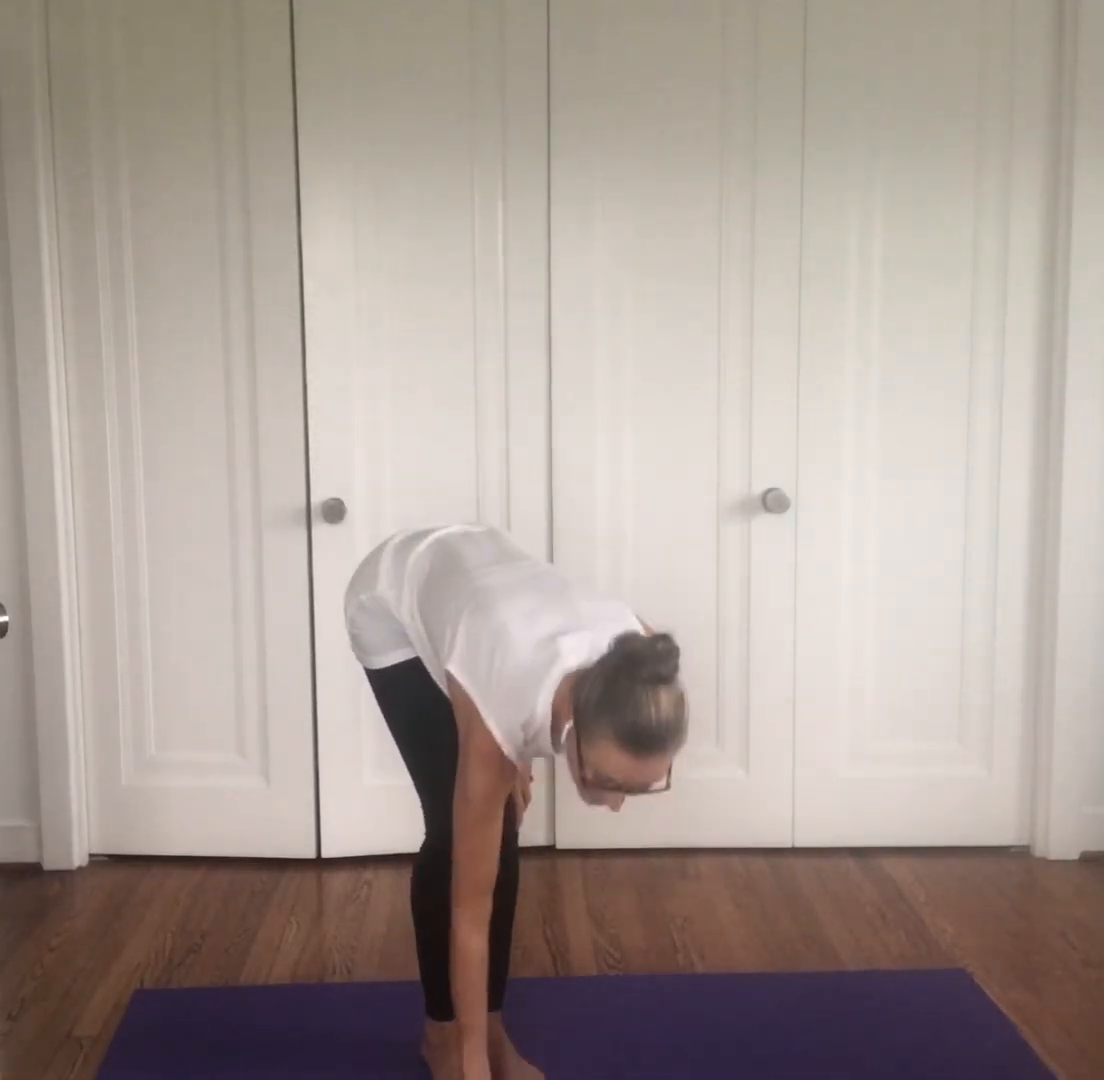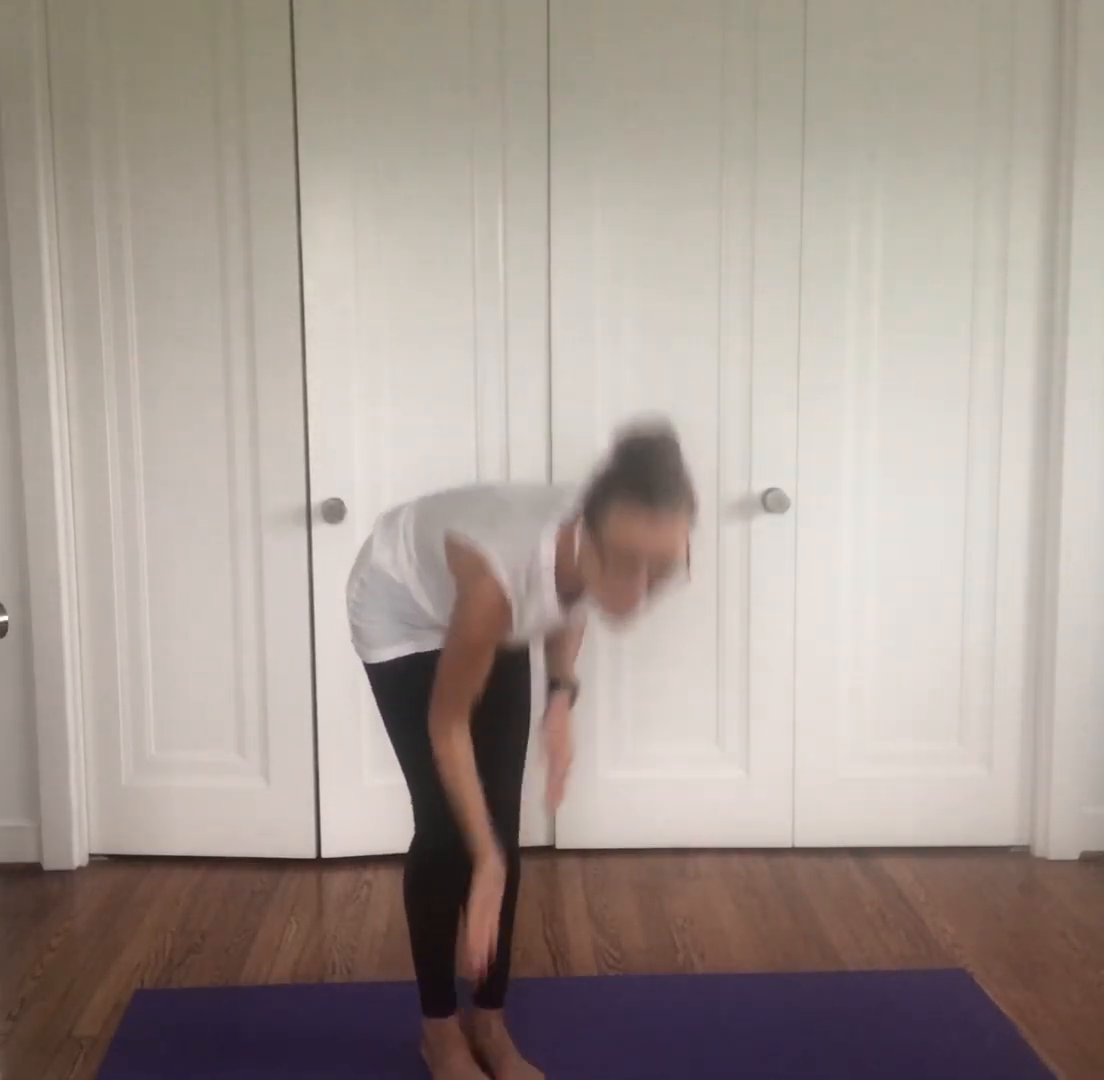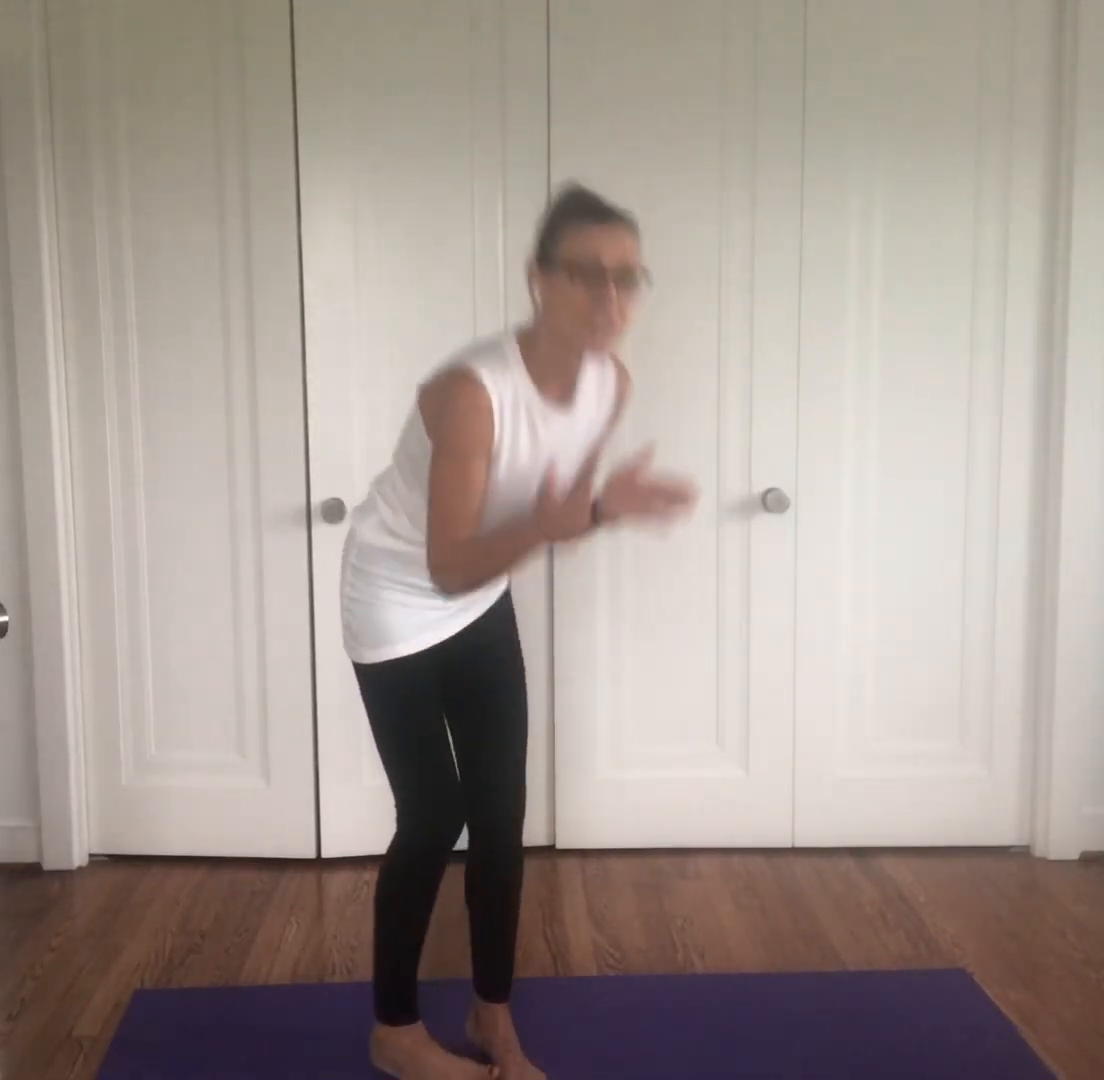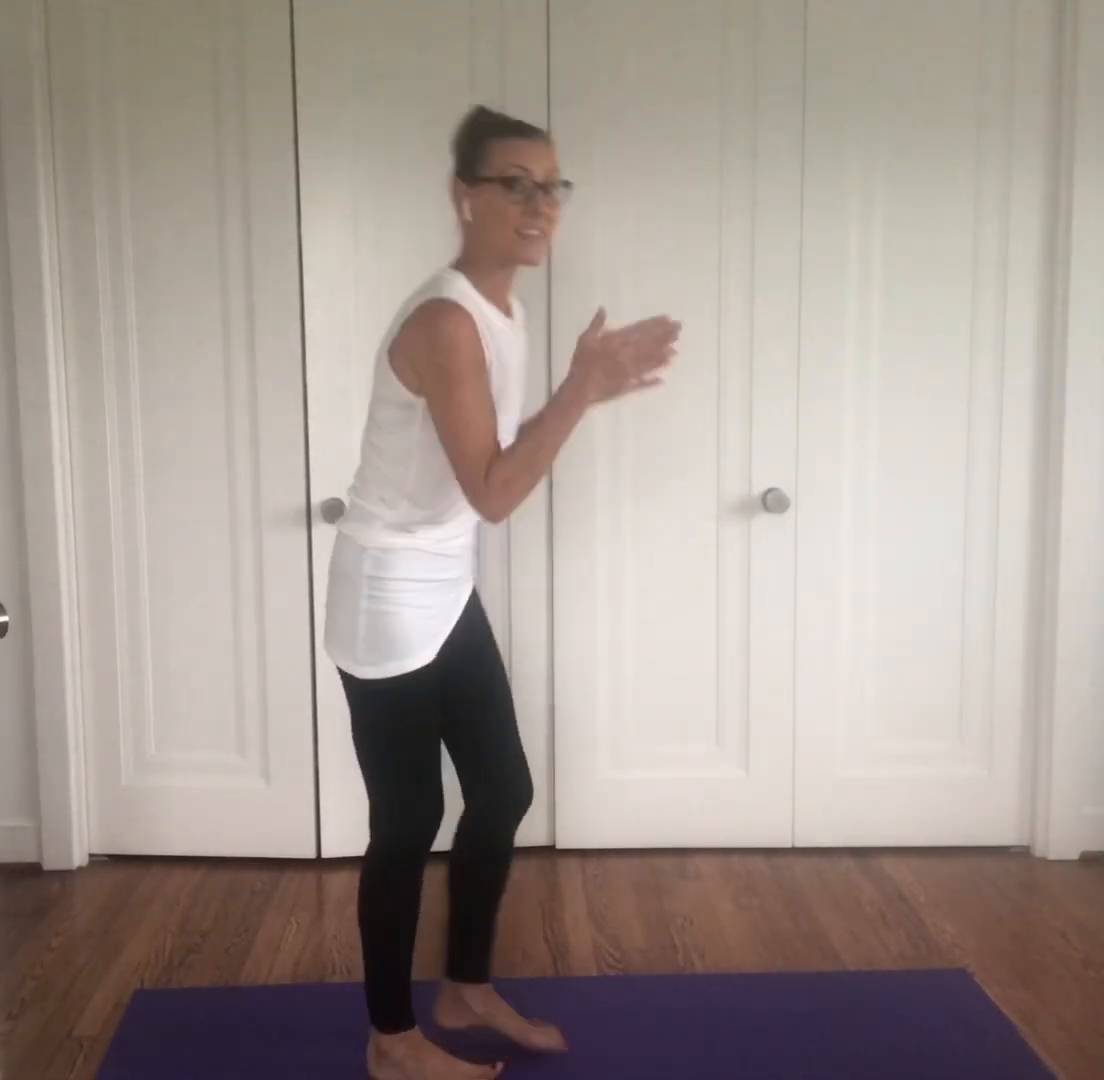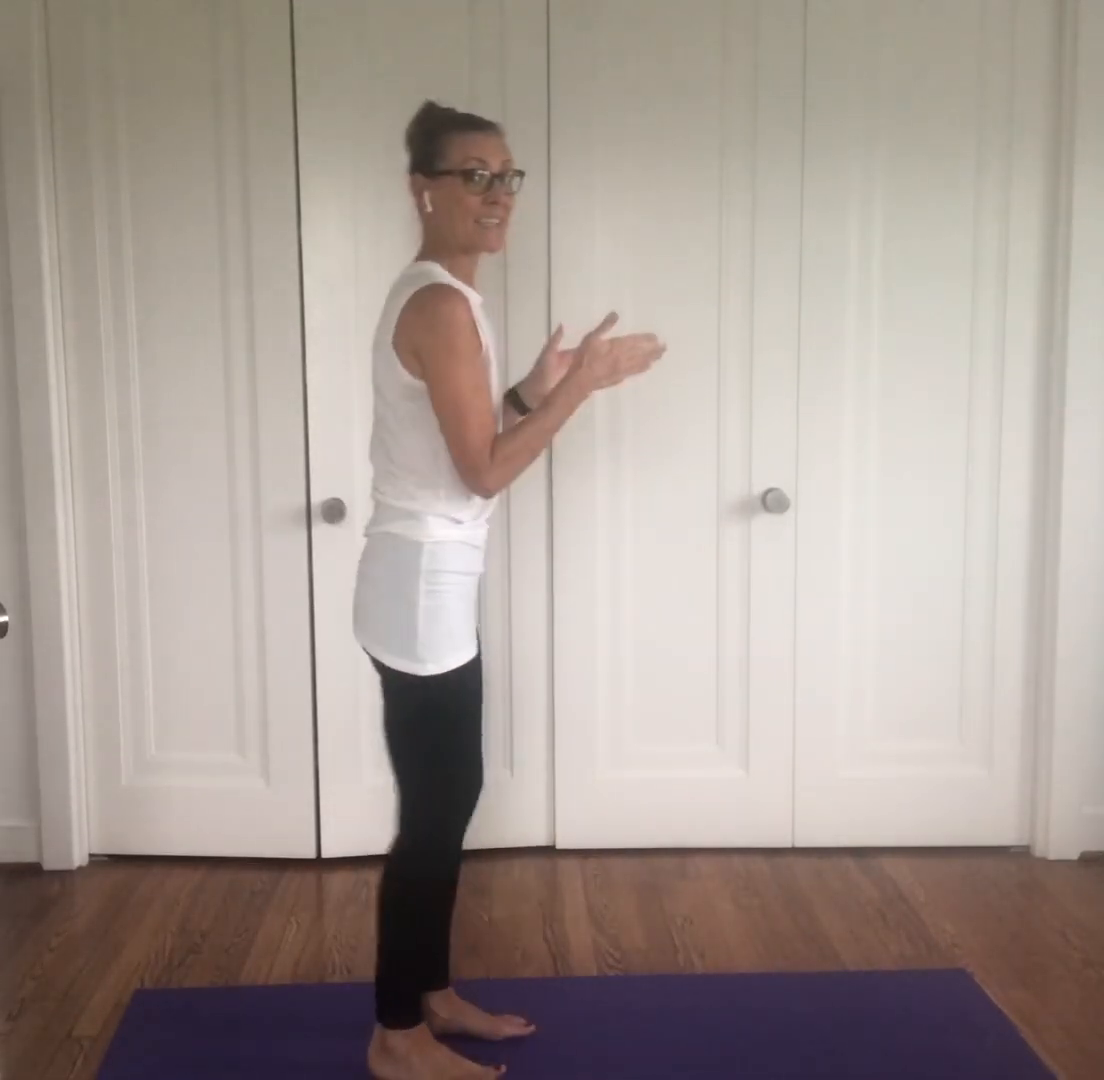
dt=0.3s
person 1, frame 1
left shoulder: (630, 668)
right shoulder: (498, 714)
right elbow: (467, 910)
right hip: (393, 608)
left knee: (500, 830)
right knee: (453, 827)
left ankle: (493, 1026)
right ankle: (441, 1031)
person 1, frame 2
left shoulder: (630, 557)
right shoulder: (500, 568)
right elbow: (449, 723)
left wrist: (560, 697)
right wrist: (484, 862)
left hip: (498, 626)
right hip: (403, 612)
left knee: (499, 817)
right knee: (446, 826)
left ankle: (490, 1021)
right ankle: (439, 1024)
person 1, frame 3
left shoulder: (607, 381)
right shoulder: (471, 392)
left elbow: (538, 524)
right elbow: (450, 568)
left wrist: (606, 507)
right wrist: (543, 520)
left hip: (482, 607)
right hip: (399, 603)
left knee: (500, 815)
right knee: (433, 820)
person 1, frame 4
left shoulder: (504, 308)
right shoulder: (445, 323)
right elbow: (490, 493)
left wrist: (589, 388)
right wrist: (581, 389)
left hip: (446, 591)
right hip: (388, 599)
left knee: (504, 790)
right knee: (407, 823)
left ankle: (467, 986)
person 1, frame 5
left shoulder: (438, 298)
right shoulder: (440, 304)
right elbow: (484, 469)
left wrist: (533, 390)
right wrist: (581, 383)
left hip: (433, 580)
right hip: (424, 586)
left knee: (446, 803)
right knee: (434, 812)
left ankle: (429, 990)
